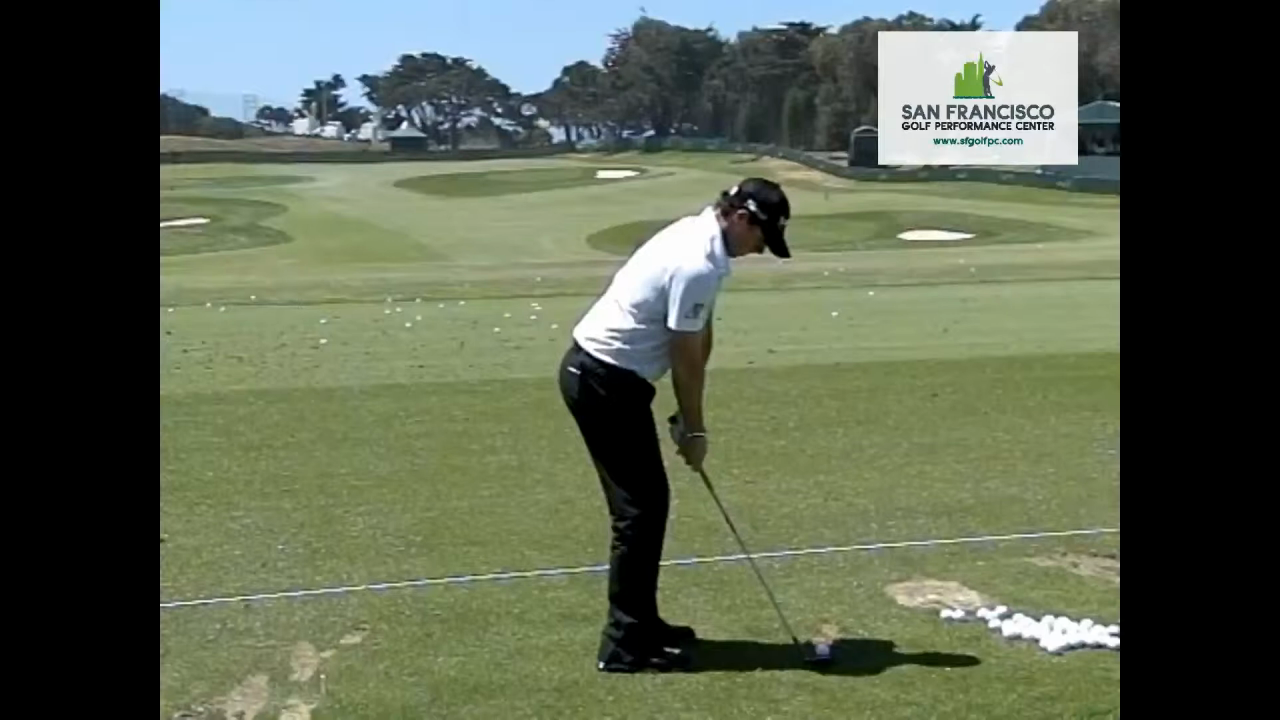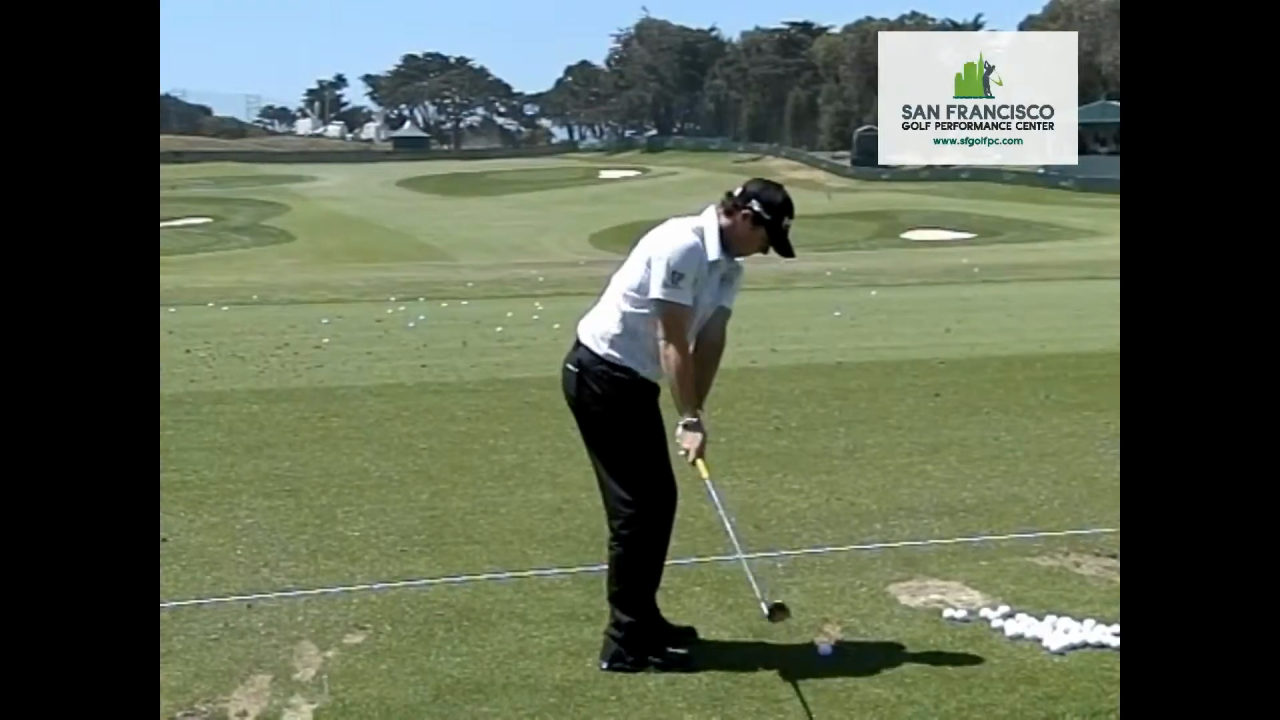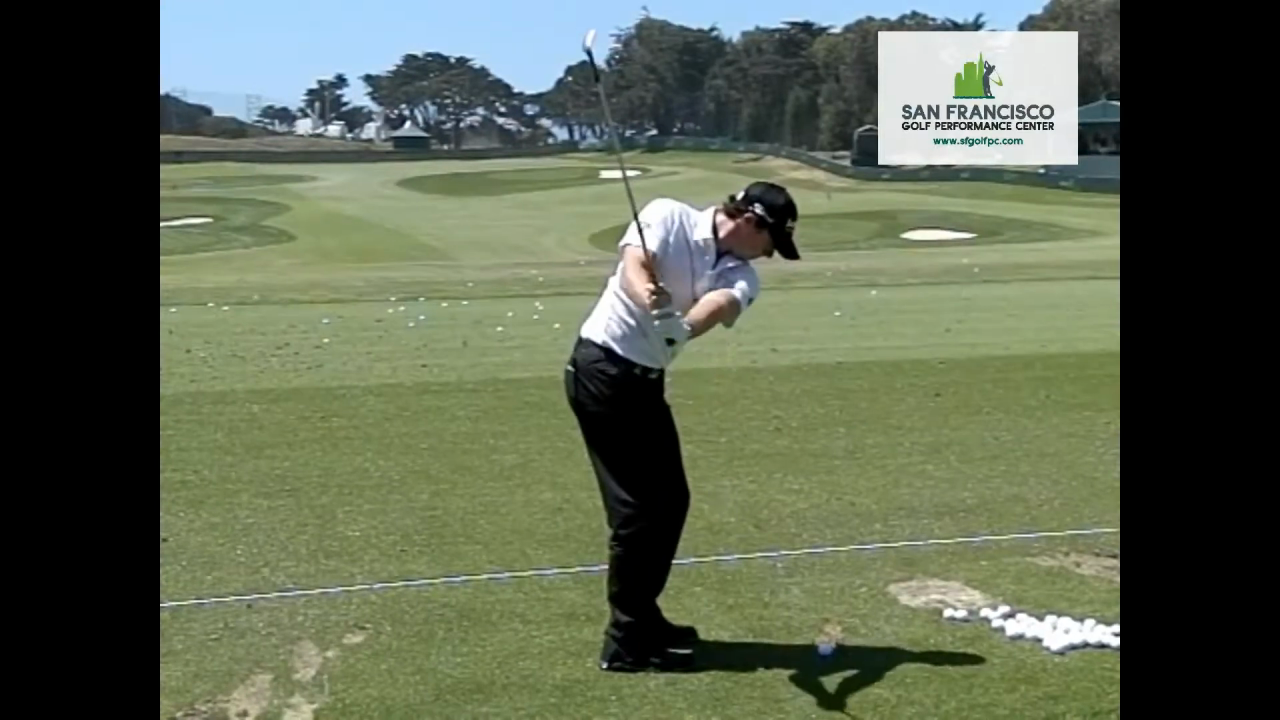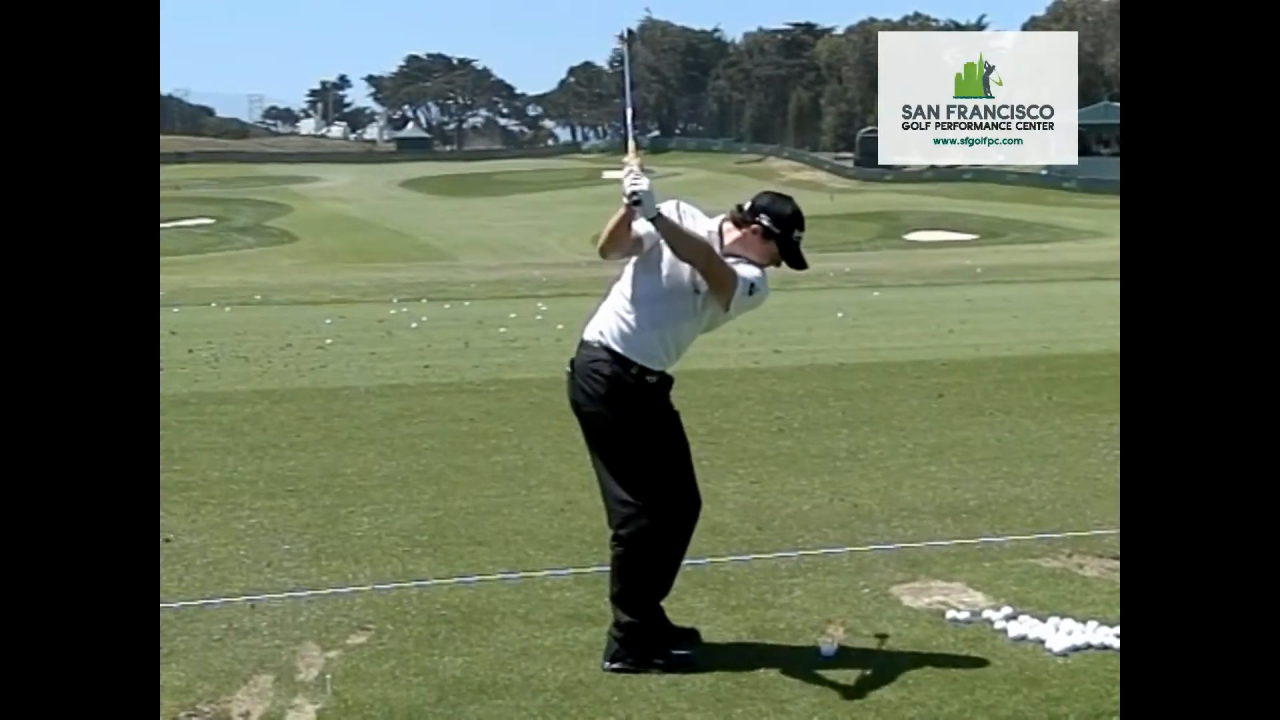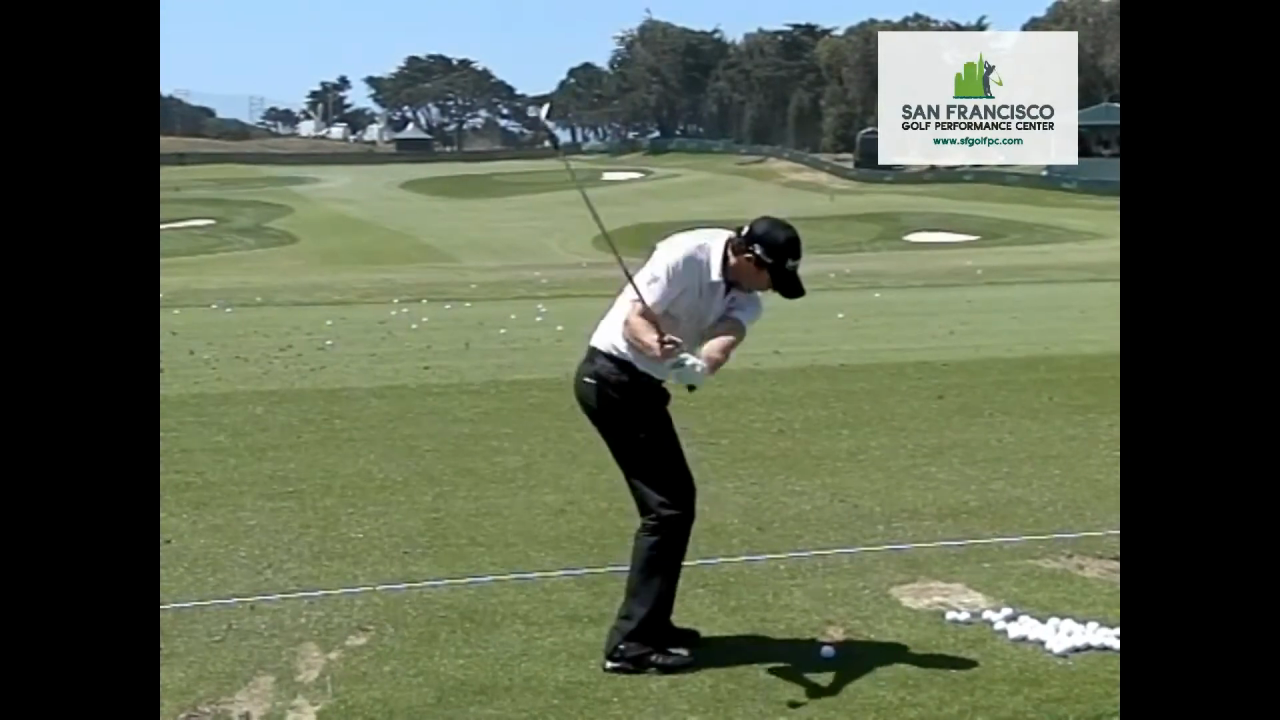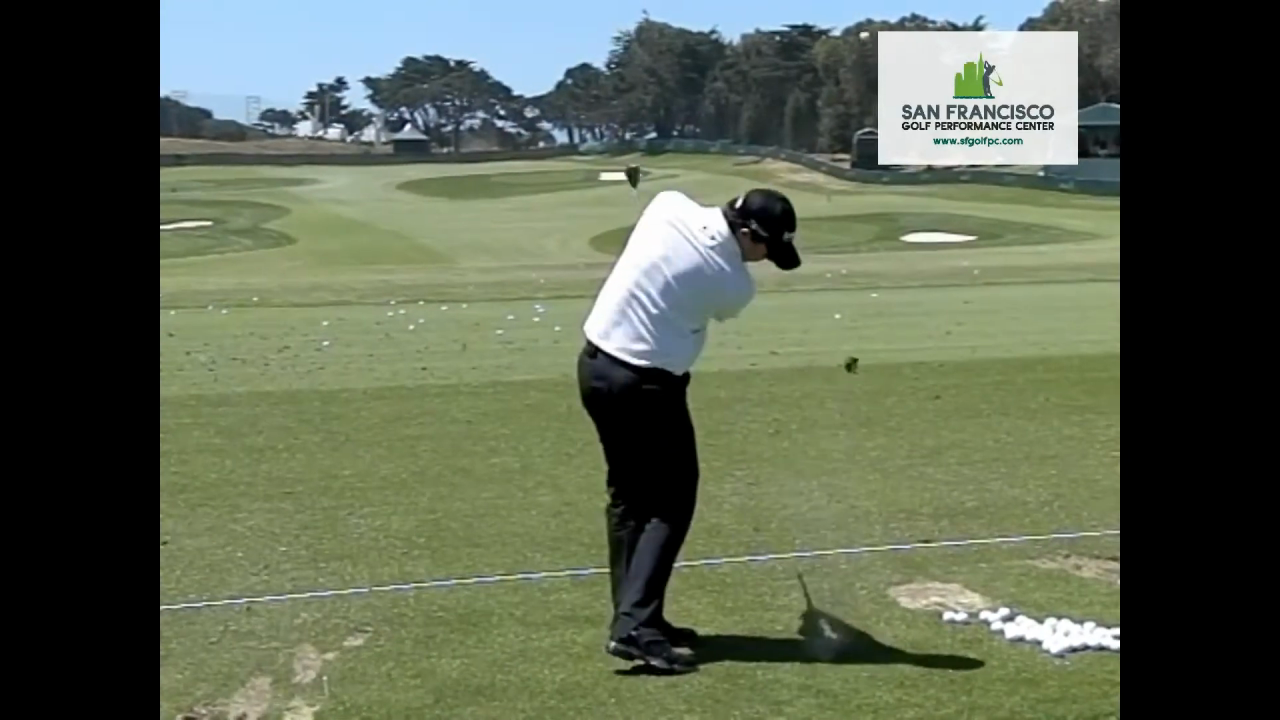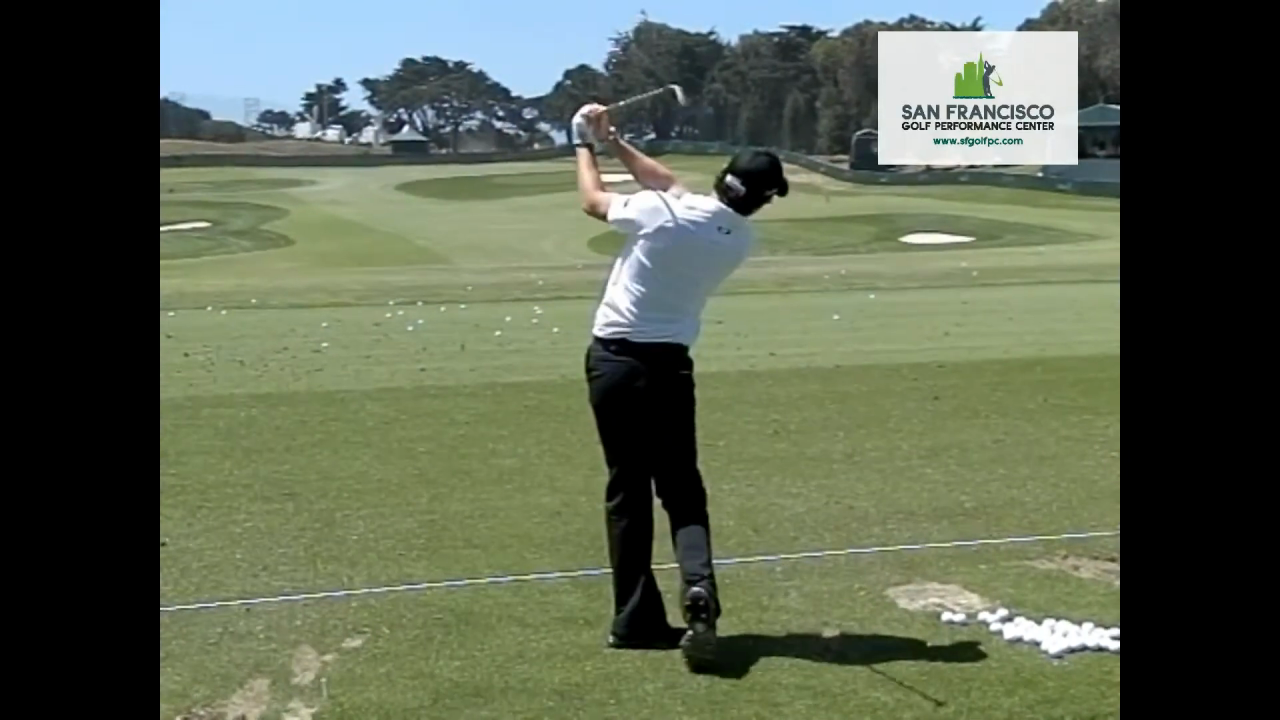
dt=0.7s
person 1, frame 1
left shoulder: (699, 236)
right shoulder: (697, 264)
left elbow: (700, 339)
right elbow: (686, 359)
left wrist: (687, 416)
right wrist: (695, 430)
left hip: (610, 375)
right hip: (602, 379)
left knee: (650, 500)
right knee: (639, 508)
left ankle: (639, 620)
right ankle: (623, 645)
person 1, frame 2
left shoulder: (730, 269)
right shoulder: (681, 242)
left elbow: (710, 339)
right elbow: (671, 338)
left wrist: (695, 413)
right wrist: (687, 418)
left hip: (635, 382)
right hip: (600, 375)
left knee: (659, 500)
right knee: (636, 507)
left ankle: (642, 618)
right ankle: (625, 642)
person 1, frame 3
left shoulder: (741, 276)
right shoulder: (668, 216)
left elbow: (718, 307)
right elbow: (631, 271)
left wrist: (684, 328)
right wrist: (652, 302)
left hip: (645, 378)
right hip: (603, 368)
left knee: (669, 500)
right knee: (636, 507)
left ankle: (642, 617)
right ankle: (625, 642)
person 1, frame 4
left shoulder: (752, 282)
right shoulder: (681, 216)
left elbow: (705, 262)
right elbow: (610, 248)
left wrist: (655, 215)
right wrist: (630, 208)
left hip: (649, 383)
right hip: (603, 372)
left knee: (680, 505)
right knee: (638, 511)
left ankle: (647, 619)
right ankle: (629, 642)
person 1, frame 5
left shoulder: (747, 301)
right shoulder: (686, 251)
left elbow: (726, 340)
right elbow: (633, 322)
left wrist: (700, 365)
right wrist: (662, 353)
left hip: (639, 383)
right hip: (613, 377)
left knee: (677, 500)
right knee: (668, 507)
left ankle: (648, 621)
right ankle: (632, 642)
person 1, frame 6
left shoulder: (669, 205)
right shoulder: (737, 285)
left hip: (596, 364)
right hip: (649, 384)
left knee: (628, 495)
right knee: (671, 503)
left ankle: (633, 615)
right ankle: (636, 622)
person 1, frame 7
left shoulder: (660, 213)
right shoulder: (739, 241)
left elbow: (593, 199)
right elbow: (667, 183)
left wrist: (588, 144)
right wrist: (613, 141)
left hip: (612, 361)
right hip: (668, 367)
left knee: (627, 492)
right knee: (682, 491)
left ankle: (634, 619)
right ankle: (699, 584)
